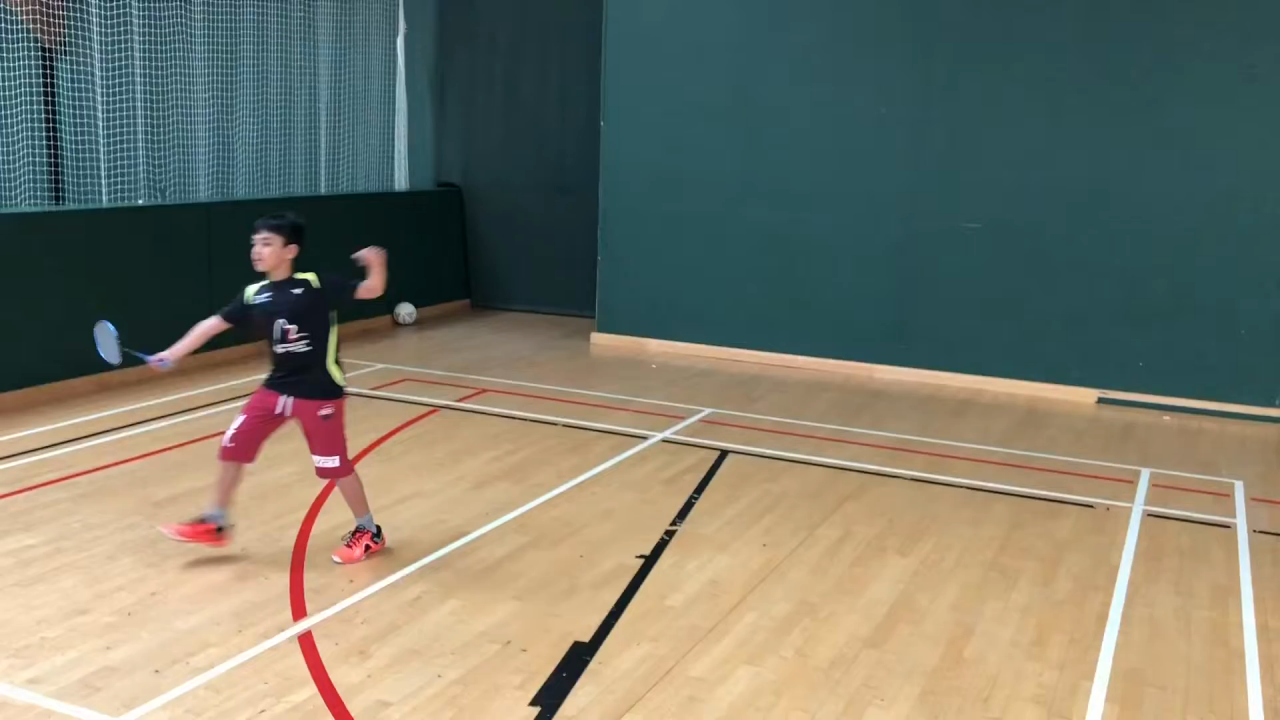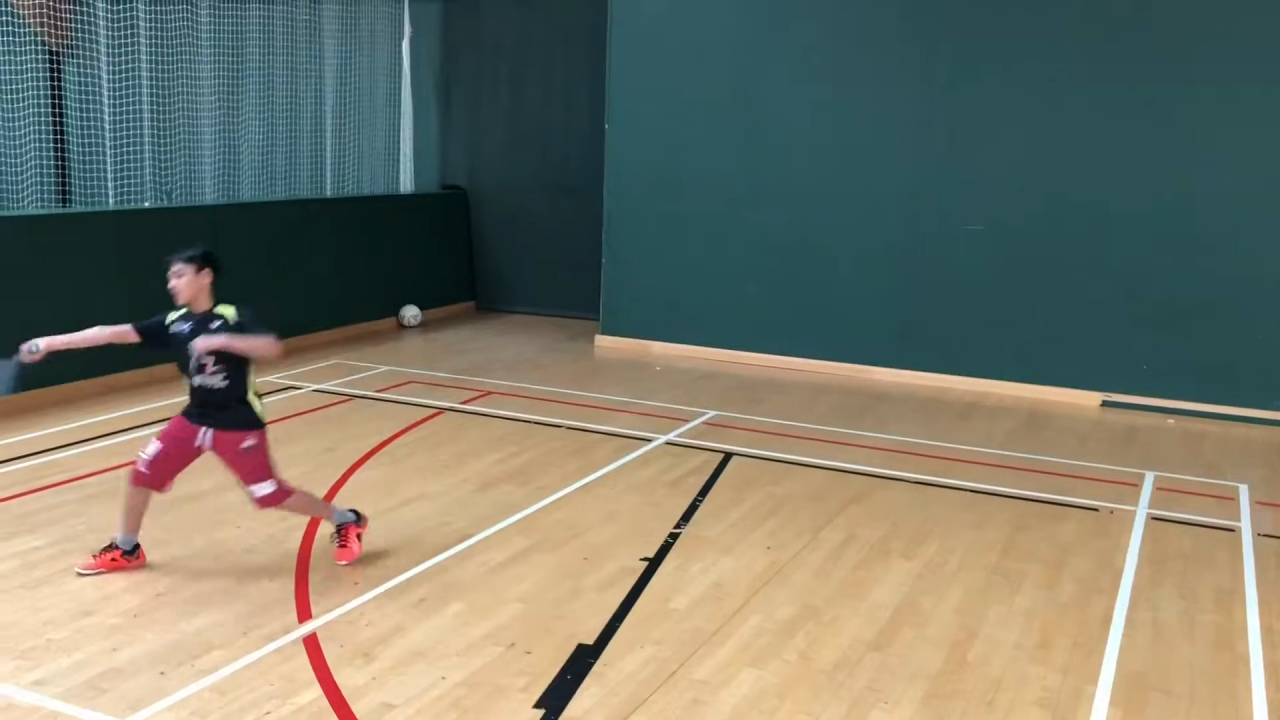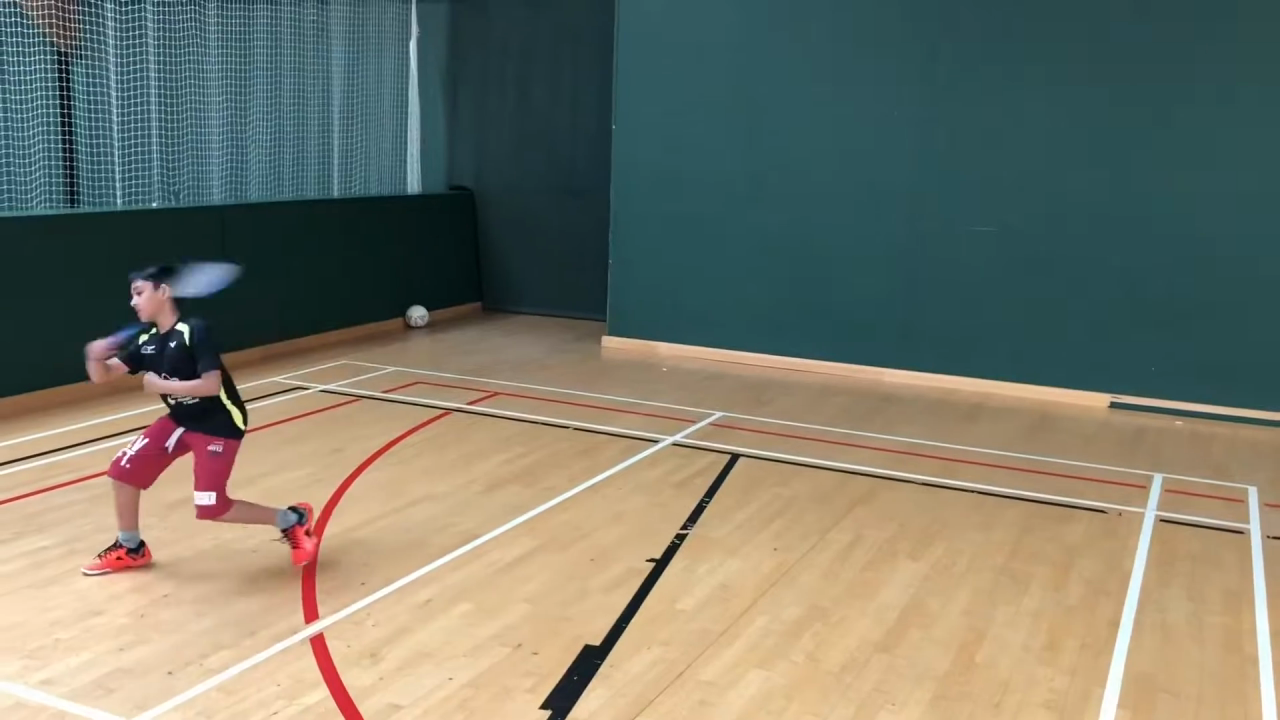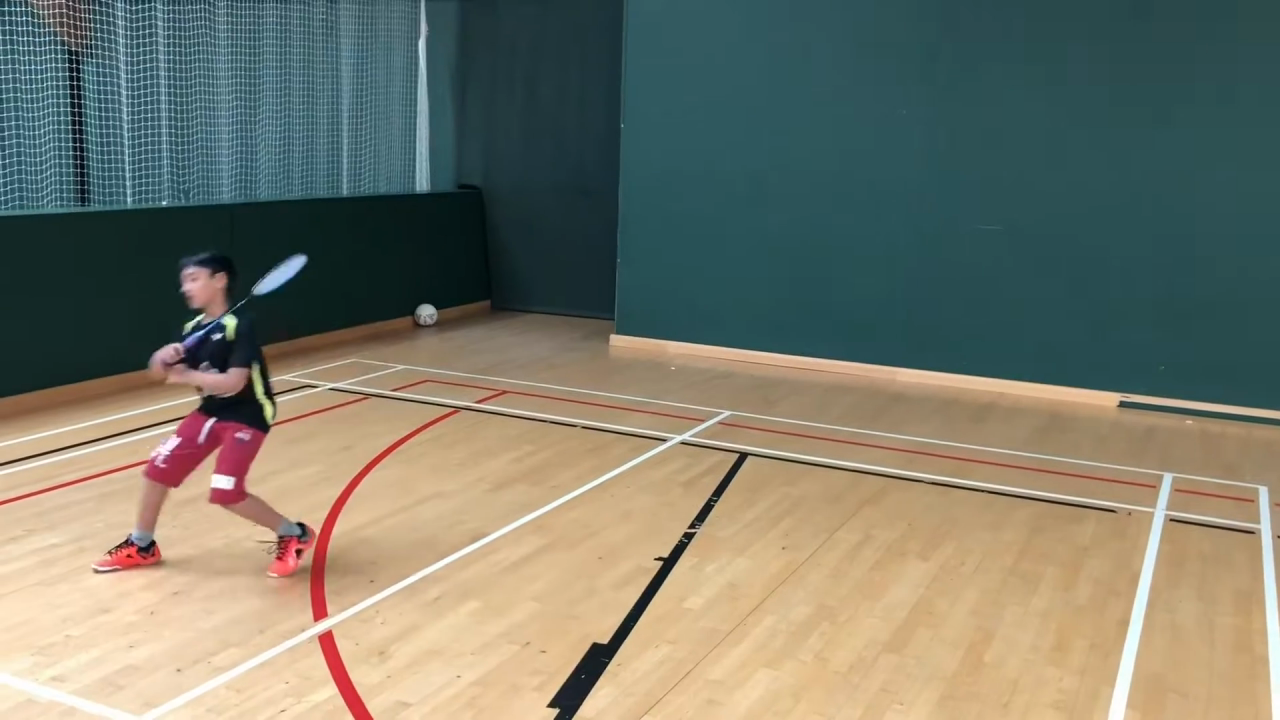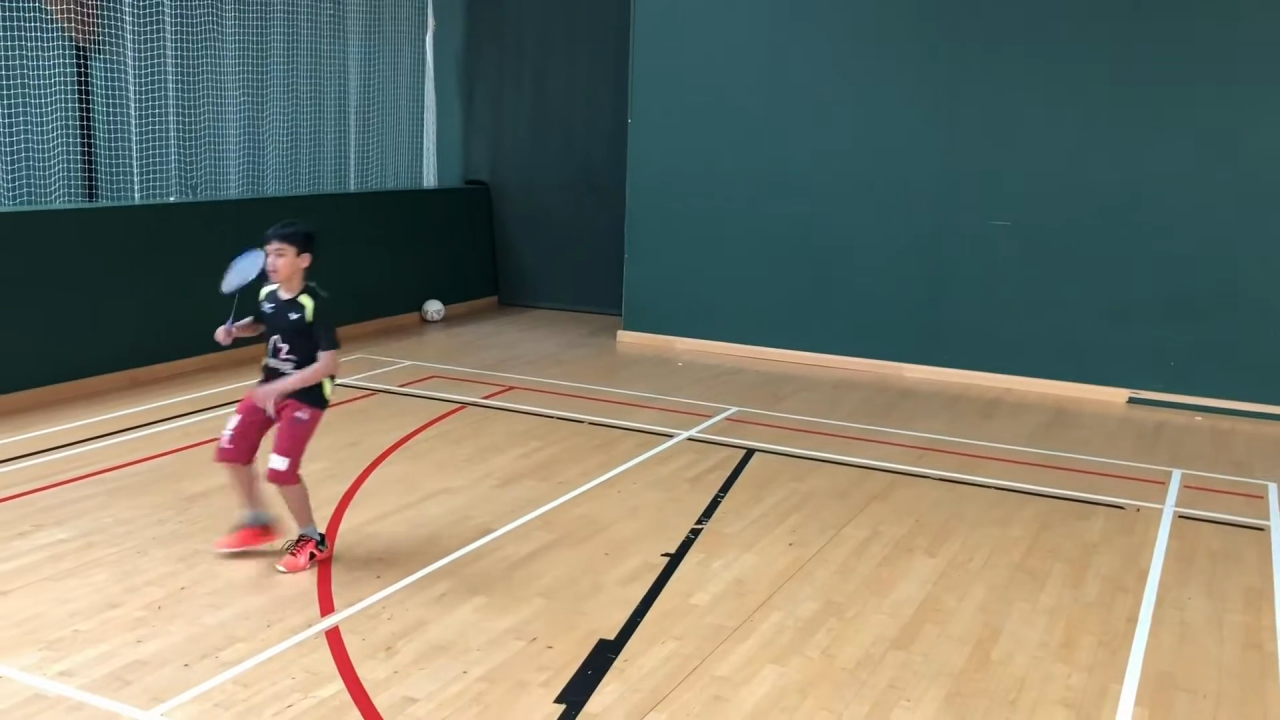
dt=0.2s
person 1, frame 1
left shoulder: (315, 285)
right shoulder: (253, 295)
left elbow: (372, 290)
right elbow: (213, 324)
left wrist: (376, 264)
right wrist: (174, 352)
left hip: (319, 391)
right hip: (278, 388)
left knee: (334, 465)
right knee: (233, 445)
left ankle: (367, 530)
right ankle: (215, 522)
person 1, frame 2
left shoulder: (232, 318)
right shoulder: (170, 323)
left elbow: (272, 349)
right elbow: (114, 333)
left wrist: (223, 341)
right wrist: (51, 343)
left hip: (238, 422)
right hip: (196, 419)
left knee: (269, 492)
right knee: (143, 472)
left ankle: (347, 522)
right ankle: (126, 548)
person 1, frame 3
left shoulder: (193, 334)
right shoulder: (144, 342)
left elbow: (212, 386)
right elbow: (100, 376)
left wrist: (162, 385)
right wrist: (95, 355)
left hip: (220, 426)
right hip: (181, 421)
left knee: (210, 507)
right knee: (123, 470)
left ankle: (293, 520)
right ankle: (130, 547)
person 1, frame 4
left shoulder: (239, 326)
right shoulder: (196, 327)
left elbow: (234, 383)
right elbow: (158, 371)
left wrist: (186, 376)
right wrist: (165, 356)
left hip: (247, 417)
right hip: (211, 412)
left knee: (226, 491)
right knee: (160, 469)
left ankle: (294, 535)
right ankle: (140, 545)
person 1, frame 5
left shoulder: (315, 306)
right shoulder: (268, 295)
left elbow: (329, 363)
left wrist: (281, 387)
right wrist: (234, 330)
left hip: (303, 396)
right hip: (270, 390)
left knee: (281, 468)
right knee: (231, 450)
left ankle: (312, 539)
right ankle: (256, 521)
